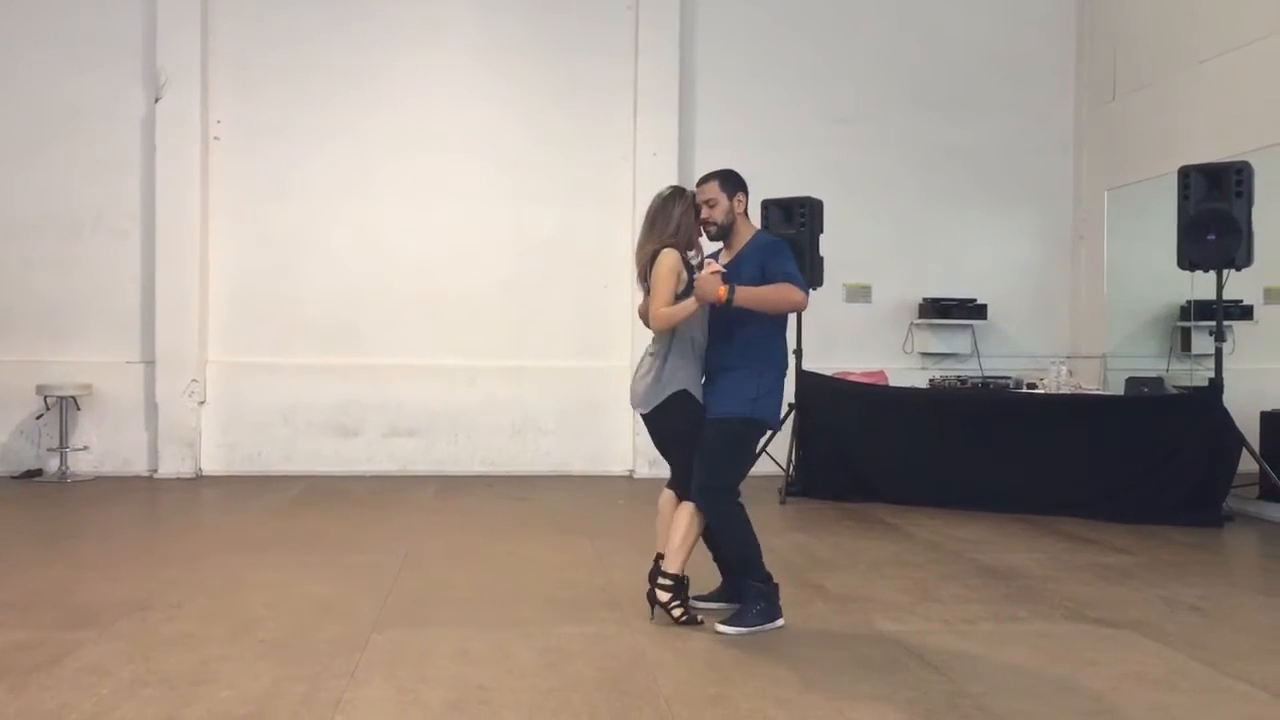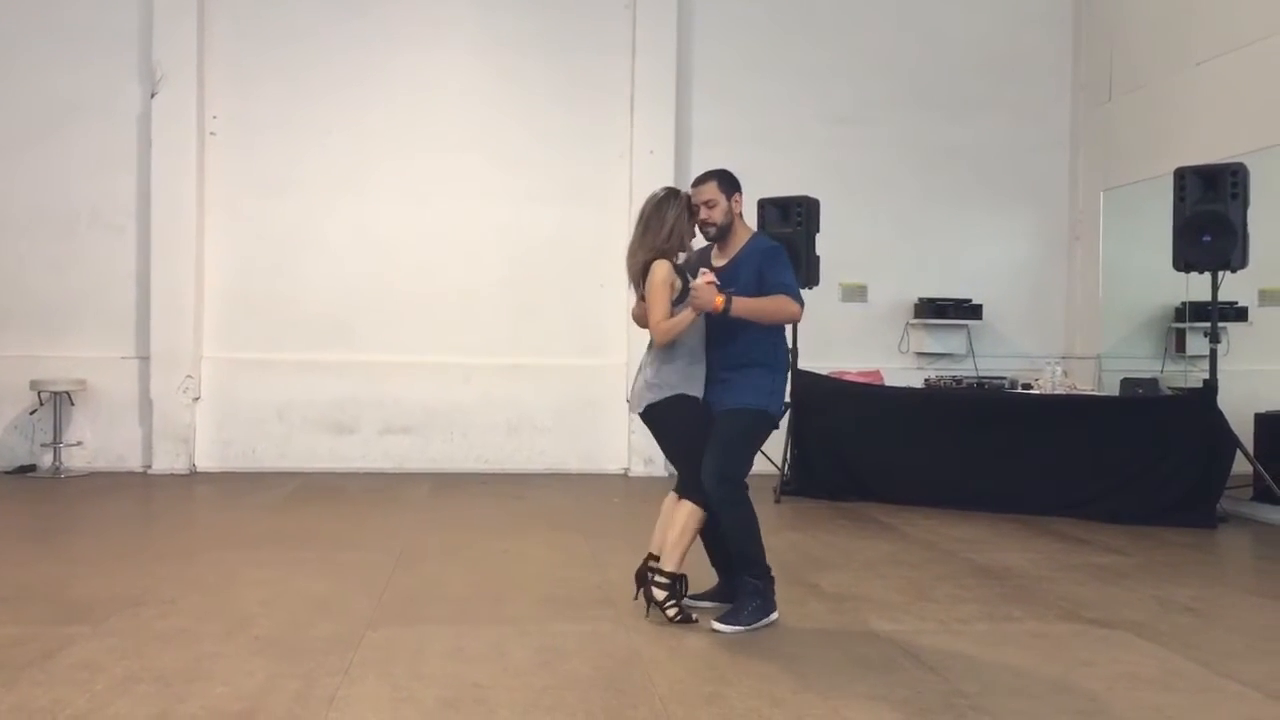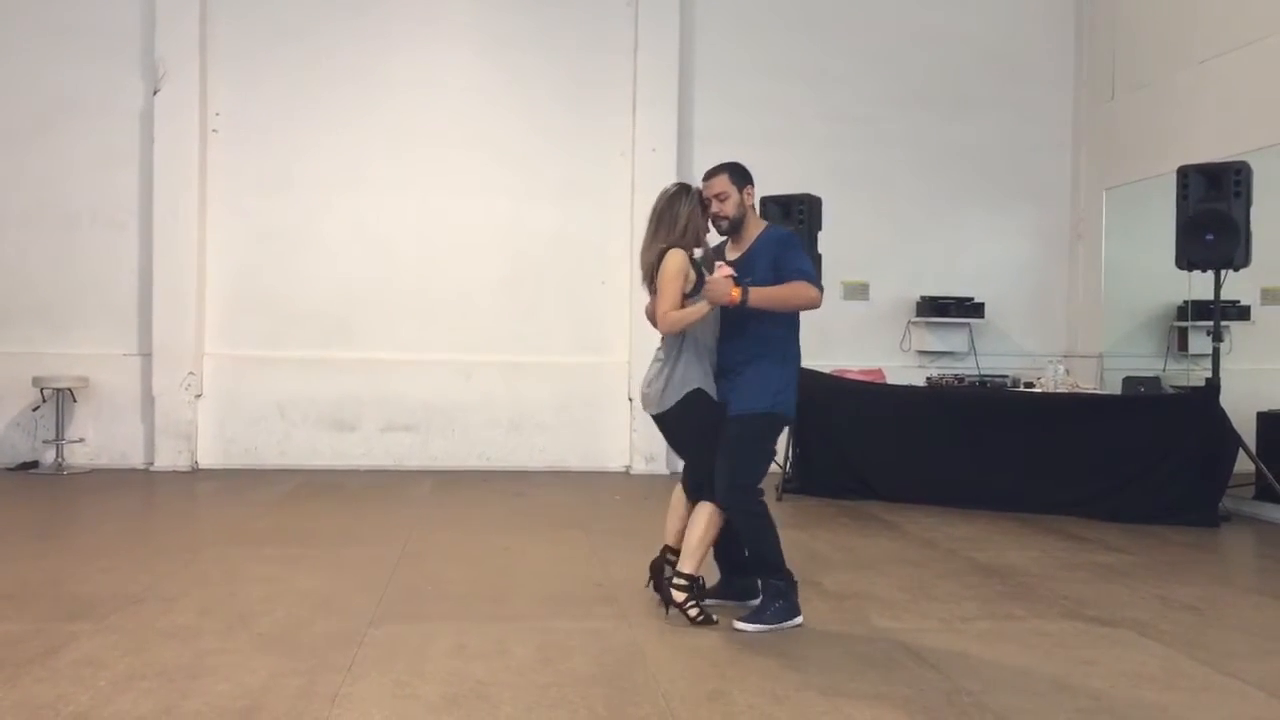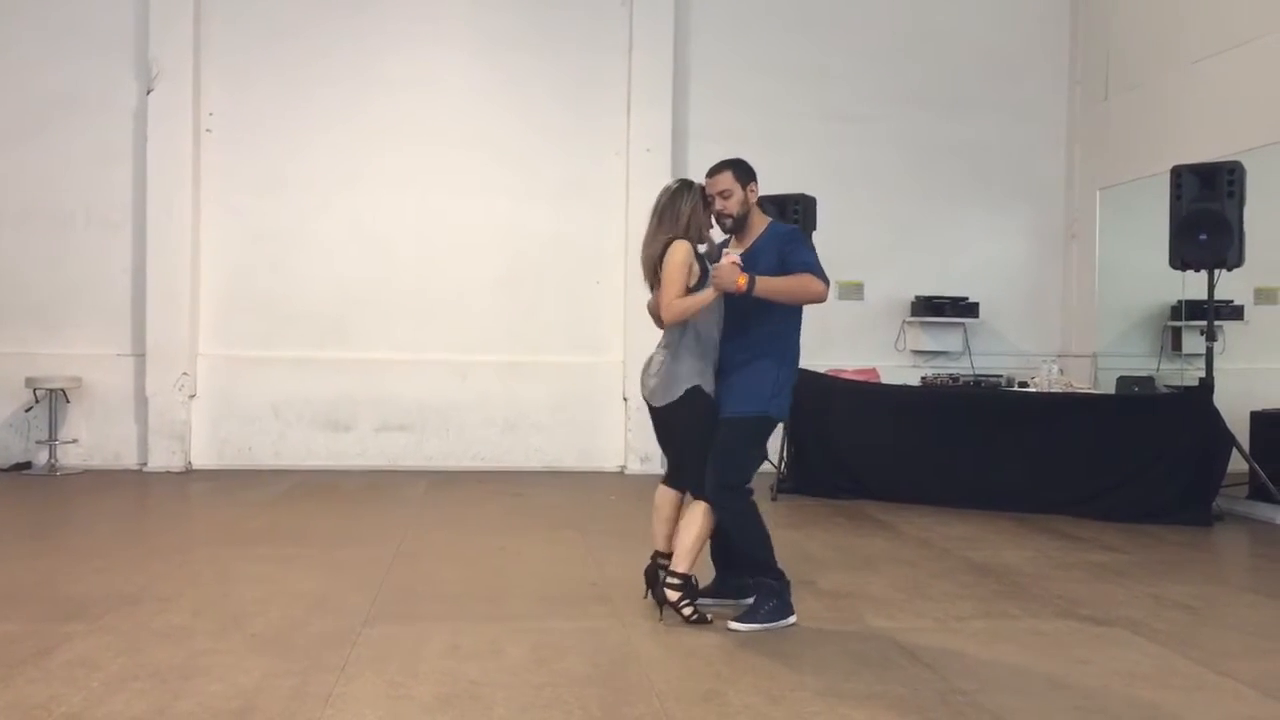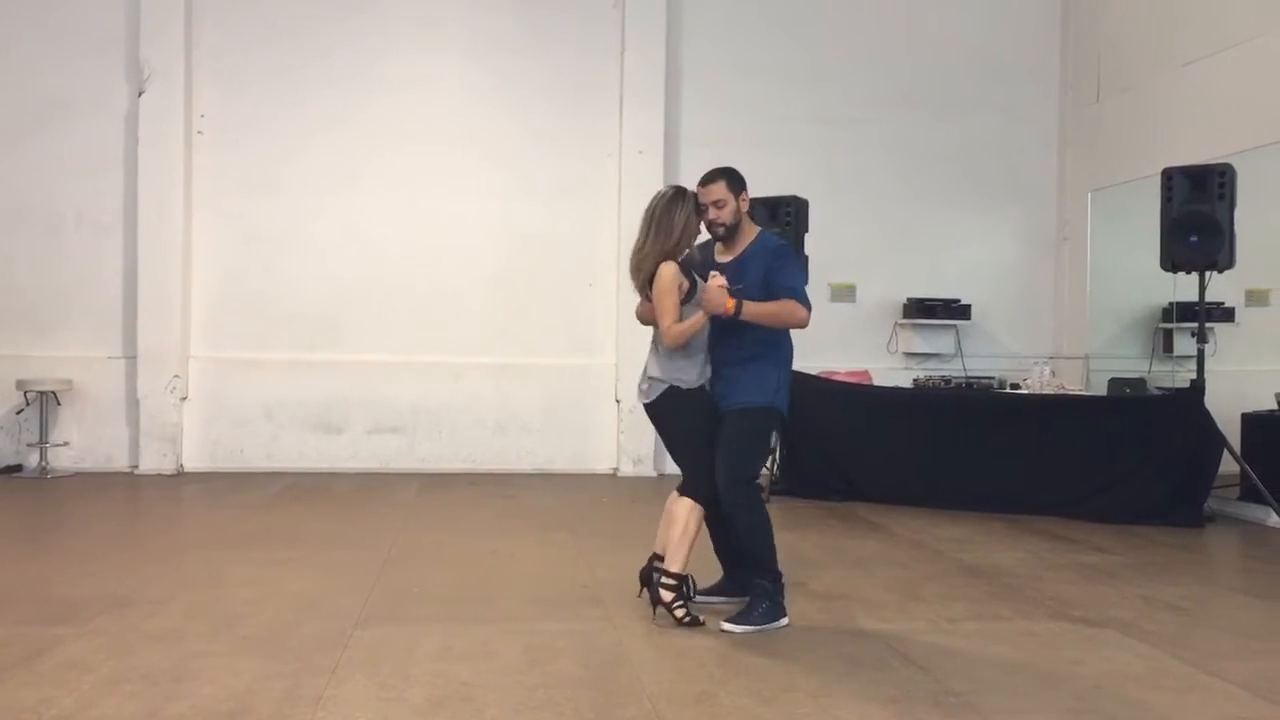
dt=0.4s
person 1, frame 1
left shoulder: (768, 249)
right shoulder: (710, 263)
left elbow: (796, 297)
left wrist: (725, 293)
left hip: (749, 394)
right hip: (716, 391)
left knee: (714, 490)
right knee: (701, 490)
left ankle: (764, 600)
right ankle: (736, 583)
person 1, frame 2
left shoulder: (766, 253)
right shoulder: (700, 261)
left elbow: (791, 308)
left wrist: (722, 302)
right wrist: (646, 311)
left hip: (754, 388)
right hip: (713, 389)
left knee: (723, 480)
right knee: (703, 484)
left ankle: (758, 593)
right ankle: (733, 581)
person 1, frame 3
left shoulder: (780, 243)
right shoulder: (714, 257)
left elbow: (810, 293)
left wrist: (739, 295)
left hip: (762, 389)
right hip: (725, 388)
left knee: (736, 486)
right knee: (715, 483)
left ankle: (783, 598)
right ankle: (740, 580)
person 1, frame 4
left shoulder: (785, 240)
right shoulder: (719, 251)
left elbow: (817, 288)
left wrist: (744, 282)
right wrist: (660, 305)
left hip: (759, 388)
right hip: (722, 383)
left knee: (727, 486)
right knee: (708, 481)
left ankle: (775, 596)
right ankle: (732, 579)
person 1, frame 5
left shoulder: (775, 252)
right shoulder: (701, 257)
left elbow: (798, 313)
right elbow: (662, 305)
left wrist: (732, 305)
right wrist: (649, 309)
left hip: (758, 389)
right hip: (716, 388)
left knee: (736, 482)
right knee: (709, 482)
left ankle: (769, 599)
right ankle: (737, 577)
person 2, frame 1
left shoulder: (675, 260)
right shoulder: (670, 257)
right elbow: (658, 318)
left wrist: (700, 290)
right wrist: (701, 297)
left hip: (663, 386)
right hip: (671, 388)
left knee: (682, 477)
right knee: (699, 483)
left ankle: (664, 568)
right ankle: (668, 583)
person 2, frame 2
left shoulder: (671, 267)
right shoulder: (662, 266)
right elbow: (660, 332)
right wrist: (697, 307)
left hip: (674, 389)
right hip: (673, 391)
left knee: (690, 480)
right knee: (704, 485)
left ankle: (654, 567)
right ankle: (665, 580)
person 2, frame 3
left shoulder: (686, 259)
right shoulder: (677, 258)
right elbow: (667, 321)
right wrist: (713, 300)
left hip: (673, 386)
right hip: (685, 388)
left knee: (698, 474)
right knee: (716, 483)
left ankle: (669, 561)
right ankle: (683, 583)
person 2, frame 4
left shoulder: (686, 253)
right shoulder: (681, 249)
right elbow: (670, 311)
left wrist: (719, 284)
right wrist: (718, 289)
left hip: (665, 382)
right hip: (684, 385)
left knee: (679, 474)
right knee: (708, 486)
left ankle: (661, 566)
right ankle: (676, 583)
person 2, frame 5
left shoulder: (674, 266)
right shoulder: (669, 268)
right elbow: (671, 335)
left wrist: (706, 299)
right wrist: (709, 308)
left hip: (667, 387)
right hip: (681, 389)
left knee: (694, 479)
right knee: (703, 484)
left ankle: (658, 567)
right ankle: (672, 584)
